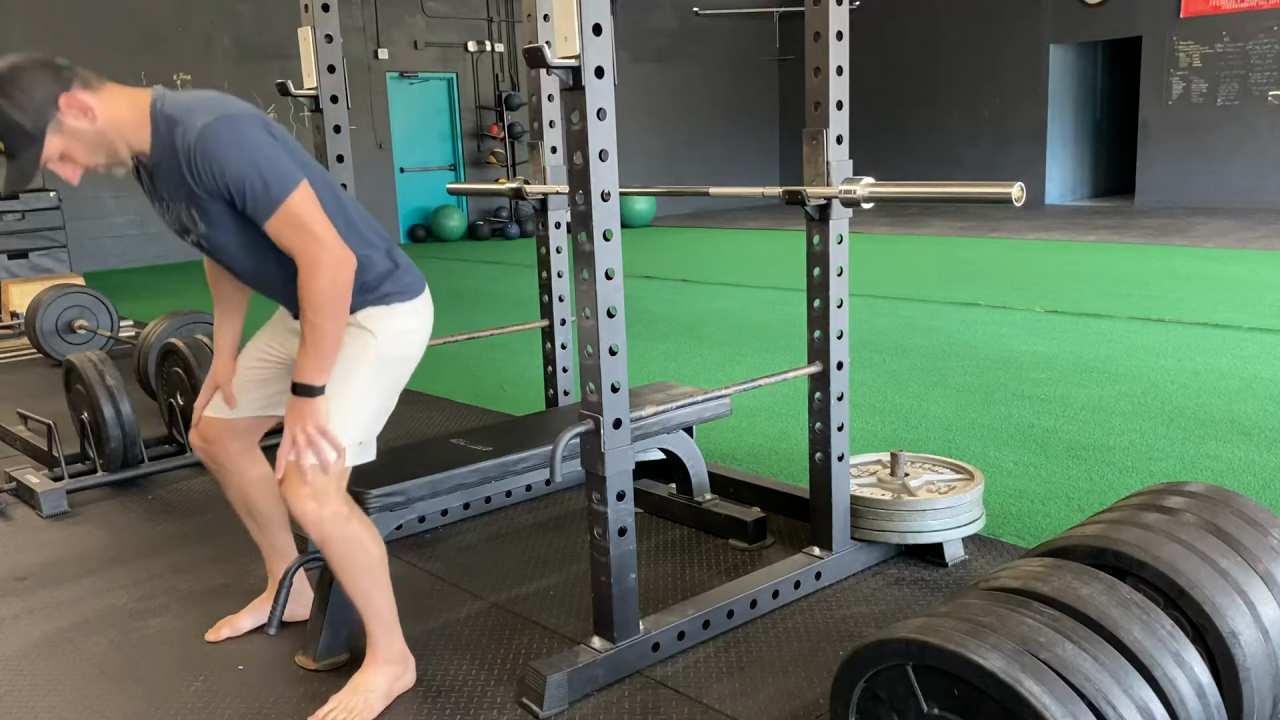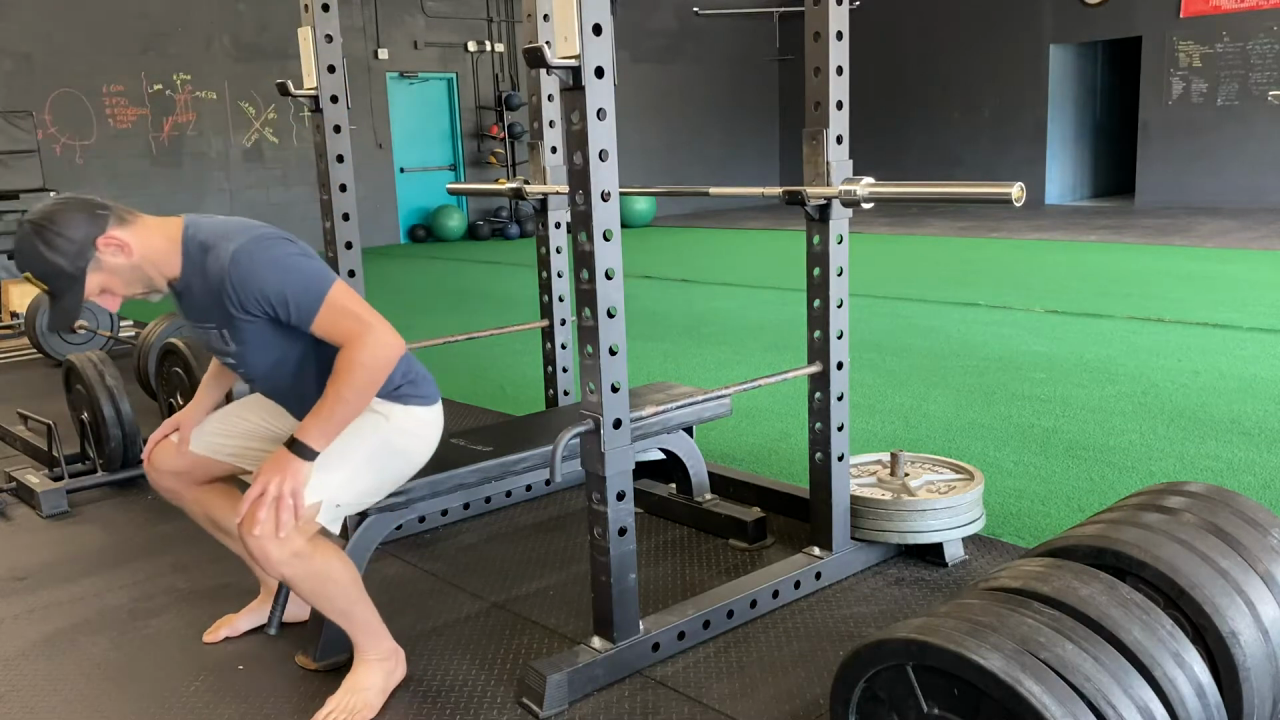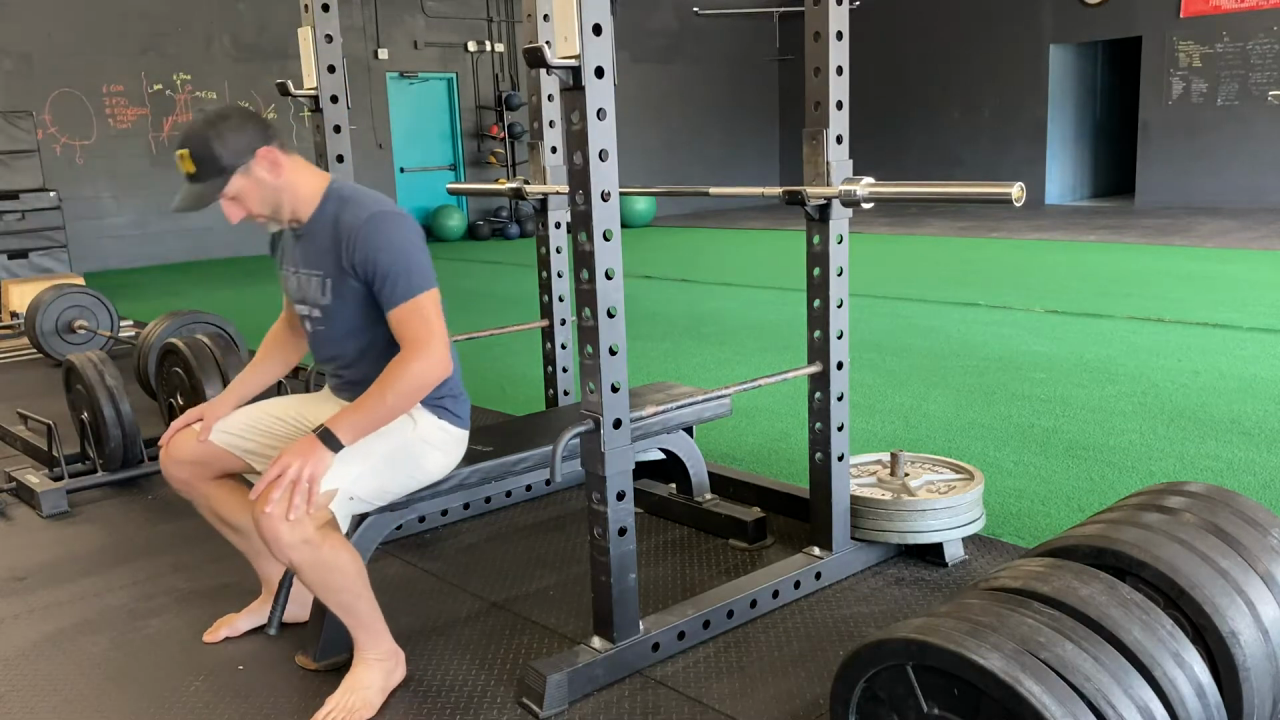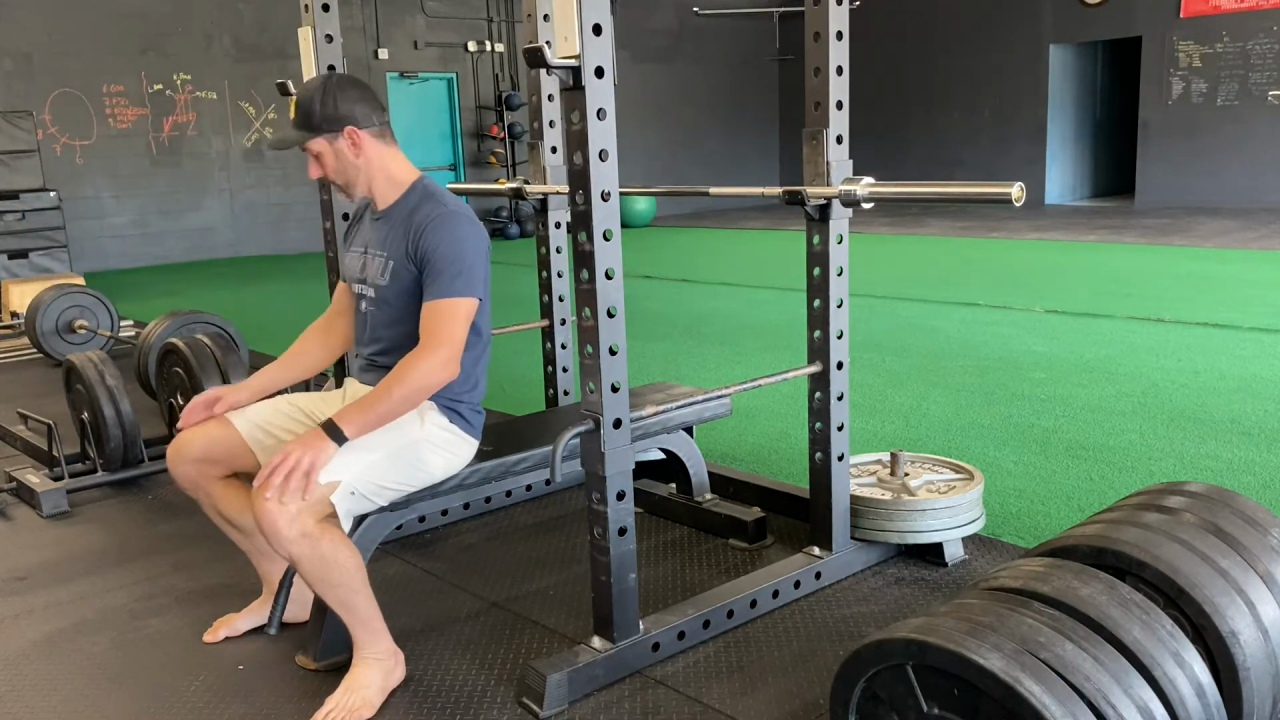
dt=0.5s
person 1, frame 1
left shoulder: (210, 134)
right shoulder: (146, 152)
left elbow: (329, 257)
left wrist: (307, 391)
right wrist: (226, 355)
left hip: (379, 308)
right hip: (310, 308)
left knee: (306, 485)
right knee: (214, 432)
left ankle: (390, 658)
right ankle: (287, 589)
person 1, frame 2
left shoulder: (241, 256)
right shoulder: (179, 261)
left elbow: (377, 341)
left wrist: (300, 452)
right wrist: (201, 407)
left hip: (392, 408)
left knee: (267, 528)
right knee: (168, 463)
left ankle: (380, 655)
right ankle: (281, 593)
person 1, frame 3
left shoulder: (374, 227)
right shoulder: (288, 231)
left elbow: (429, 360)
left wrist: (327, 440)
right wrist: (226, 400)
left hip: (420, 419)
right hip: (342, 401)
left knee: (281, 510)
right knee: (182, 454)
left ankle: (379, 654)
right ankle: (283, 587)
person 1, frame 4
left shoulder: (445, 224)
right shoulder: (364, 218)
left elbow: (439, 361)
right elbow: (337, 327)
left wrist: (332, 435)
right wrist: (245, 392)
left hip: (432, 418)
right hip: (362, 395)
left knee: (281, 504)
right knee: (190, 454)
left ankle: (378, 653)
right ankle: (284, 588)
